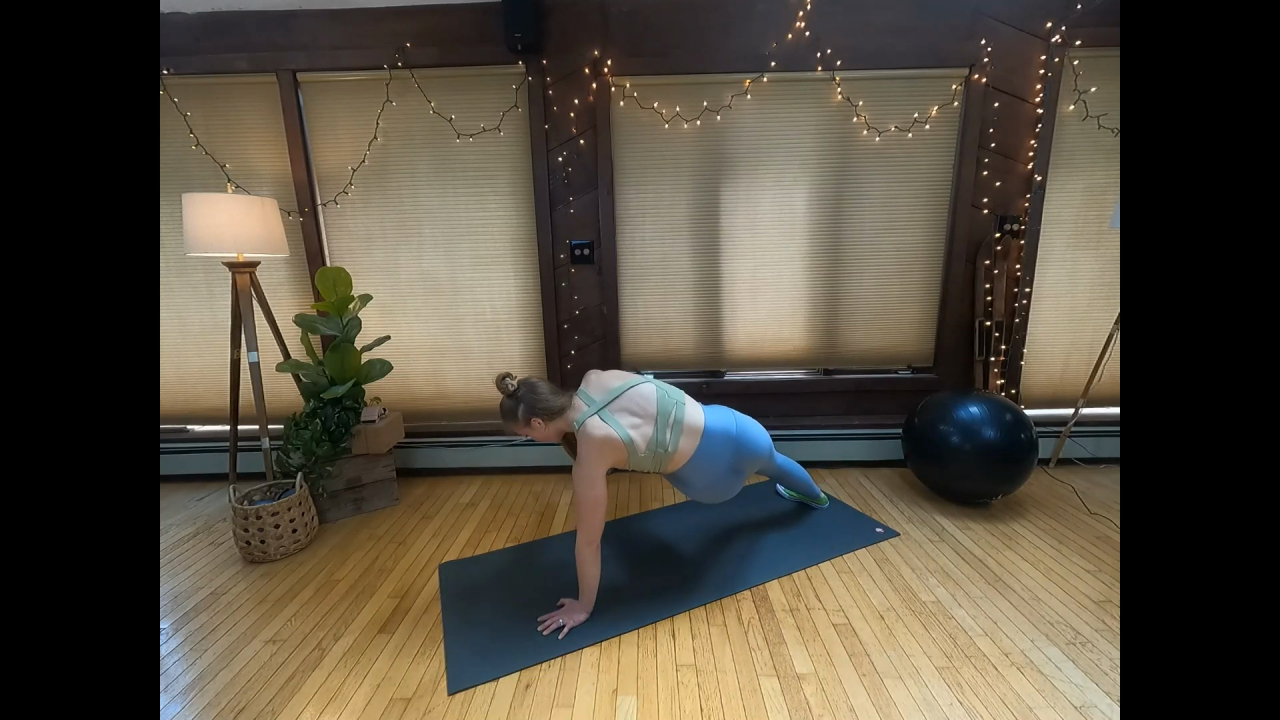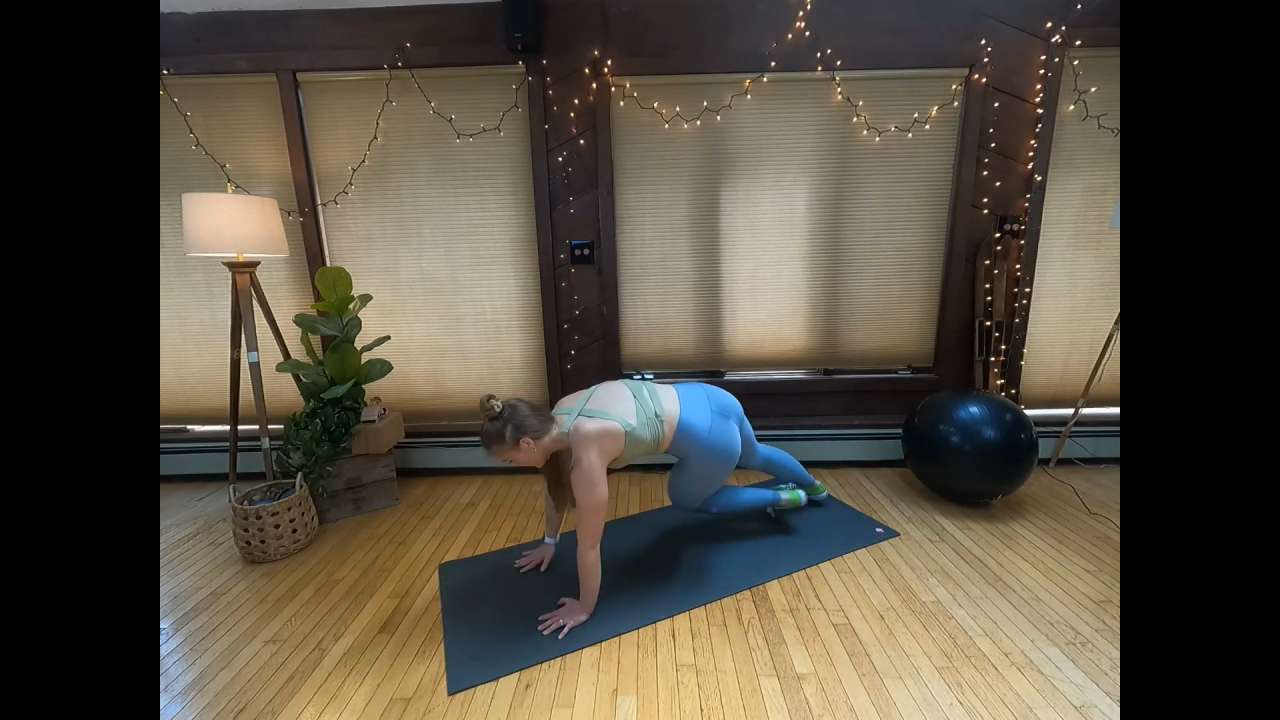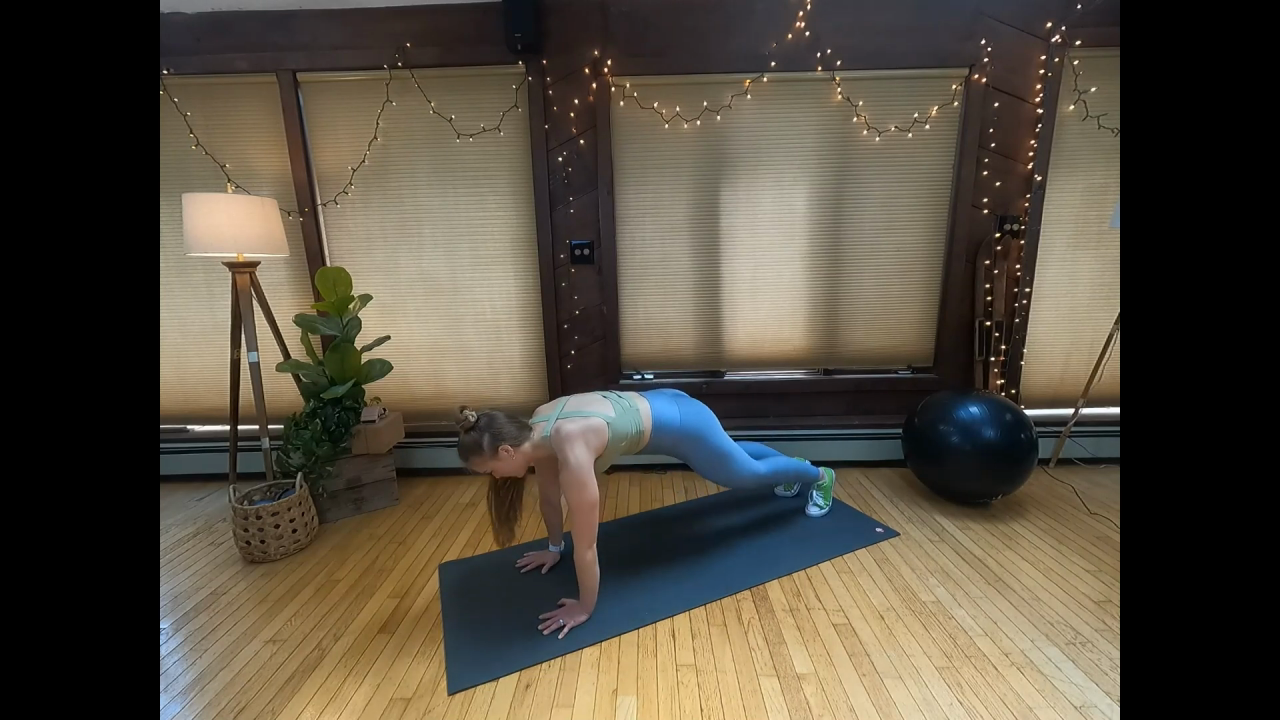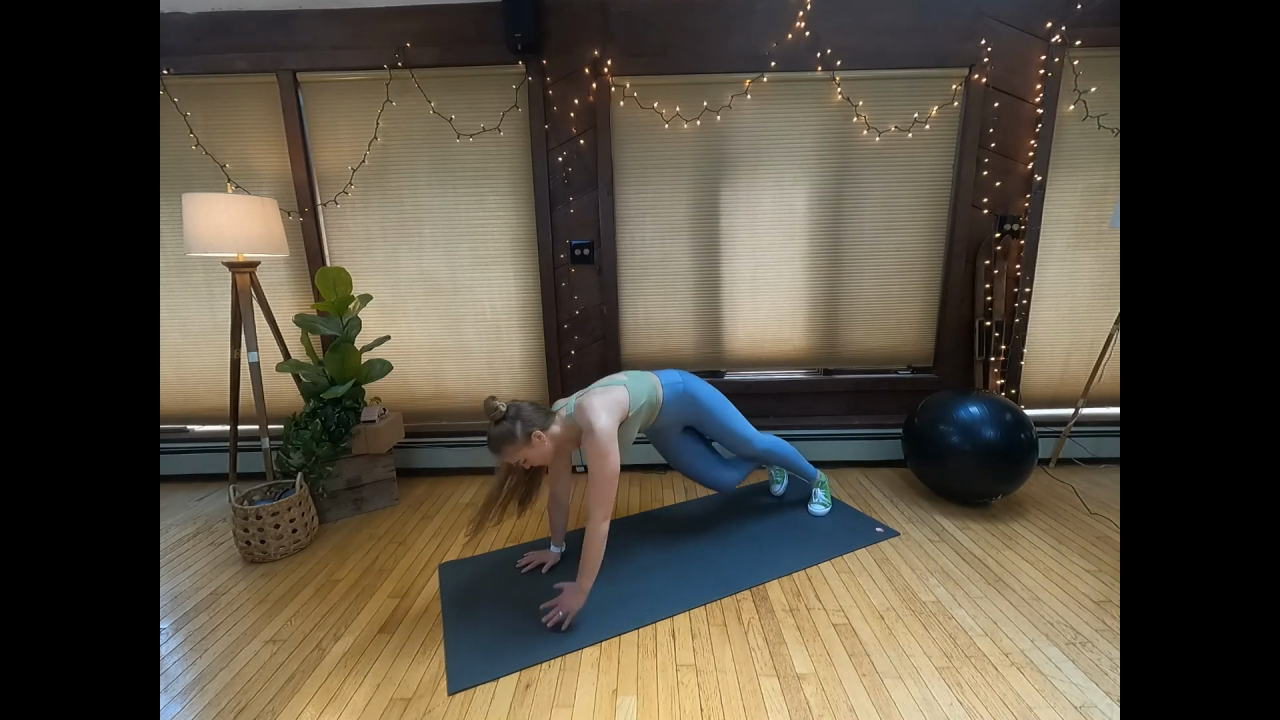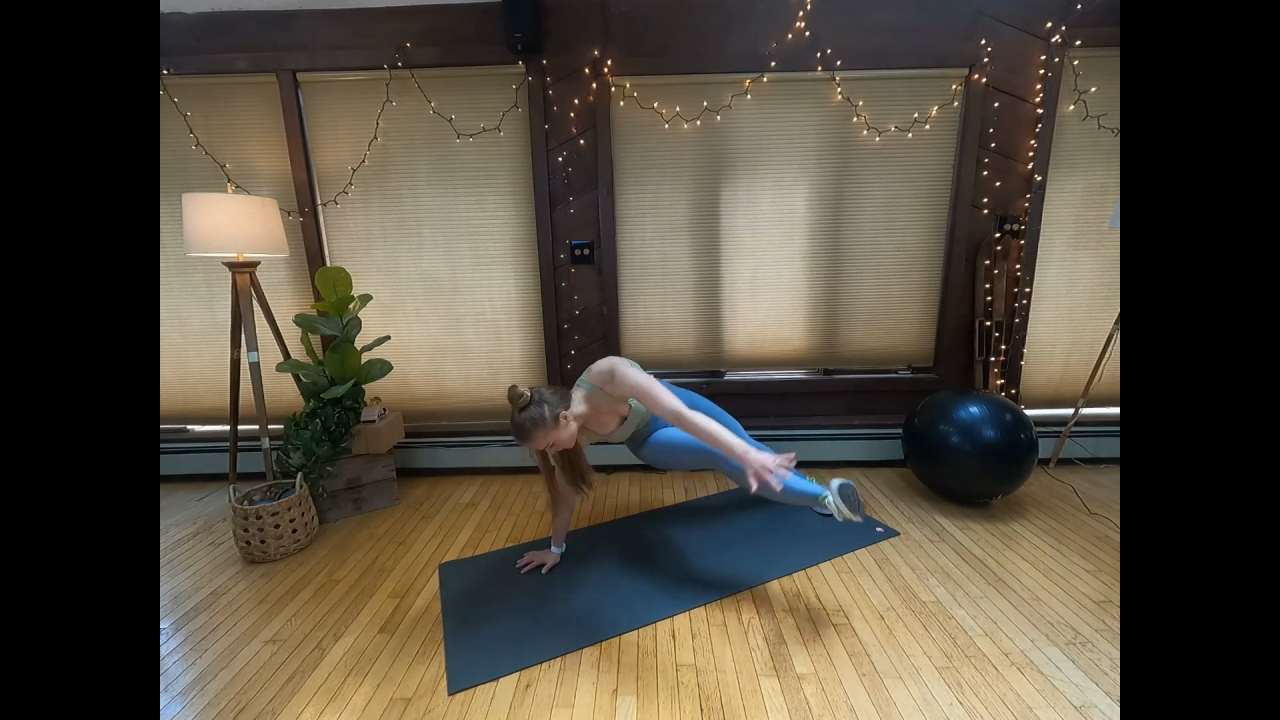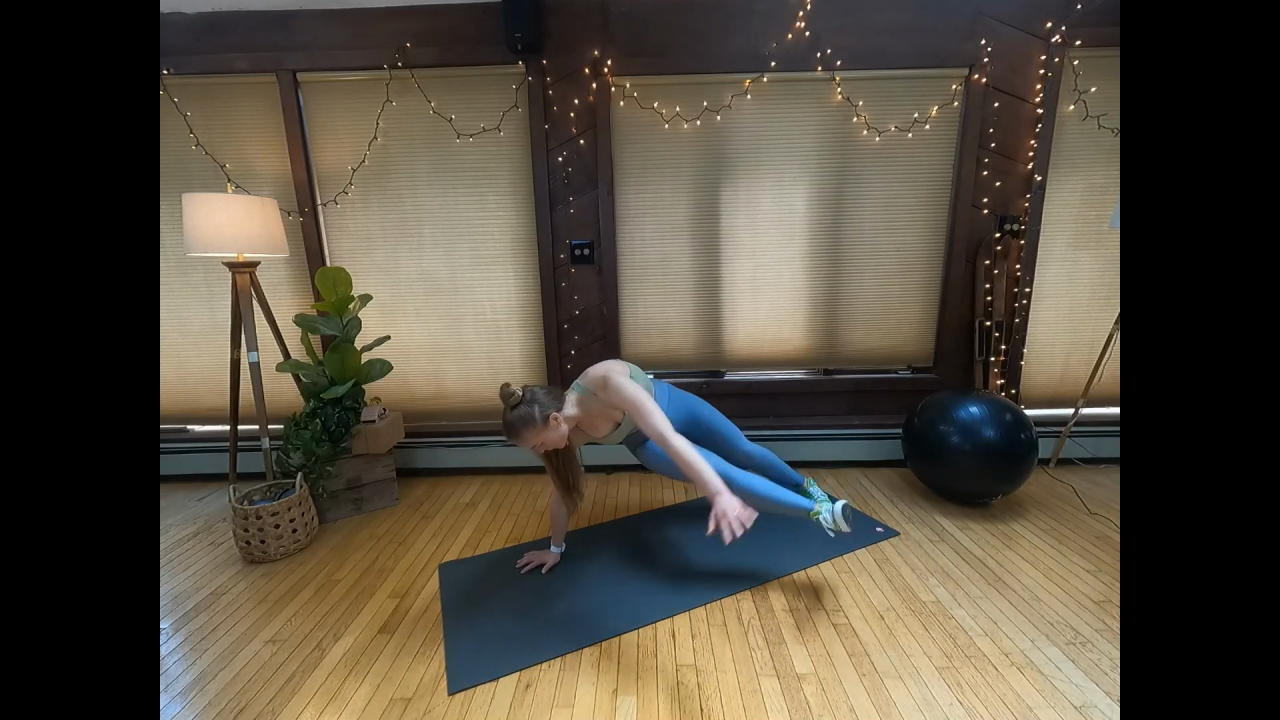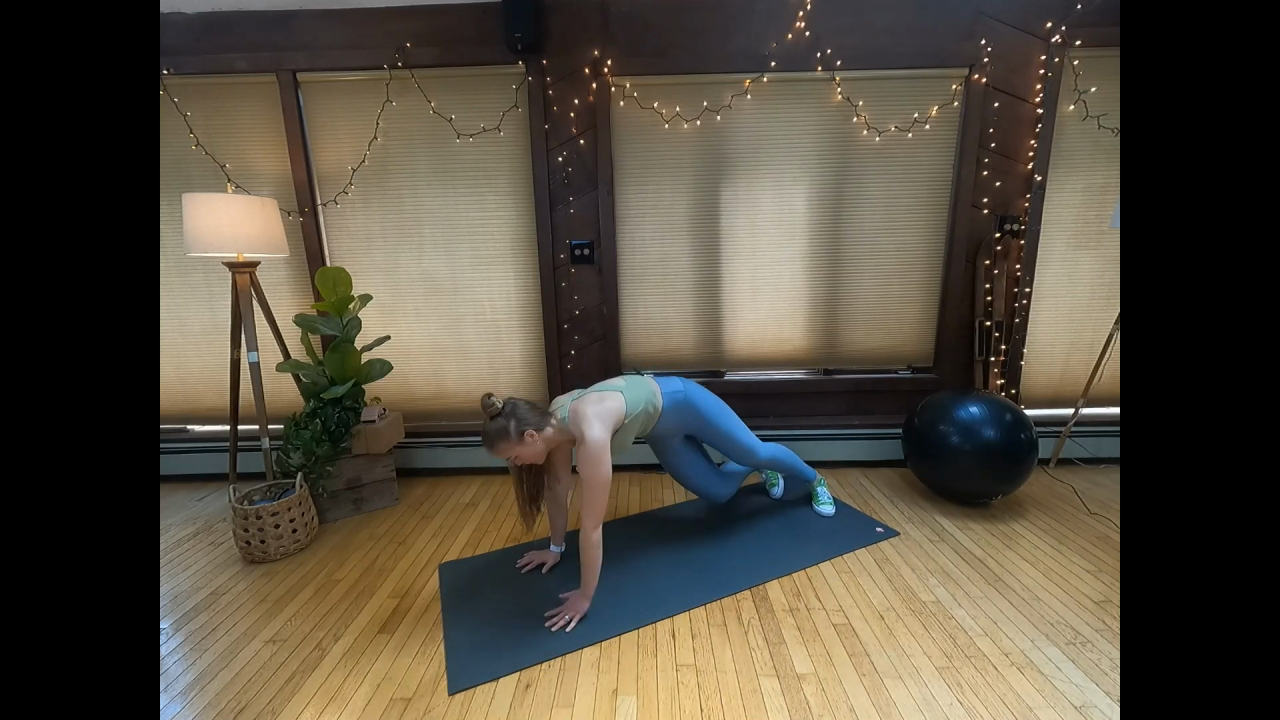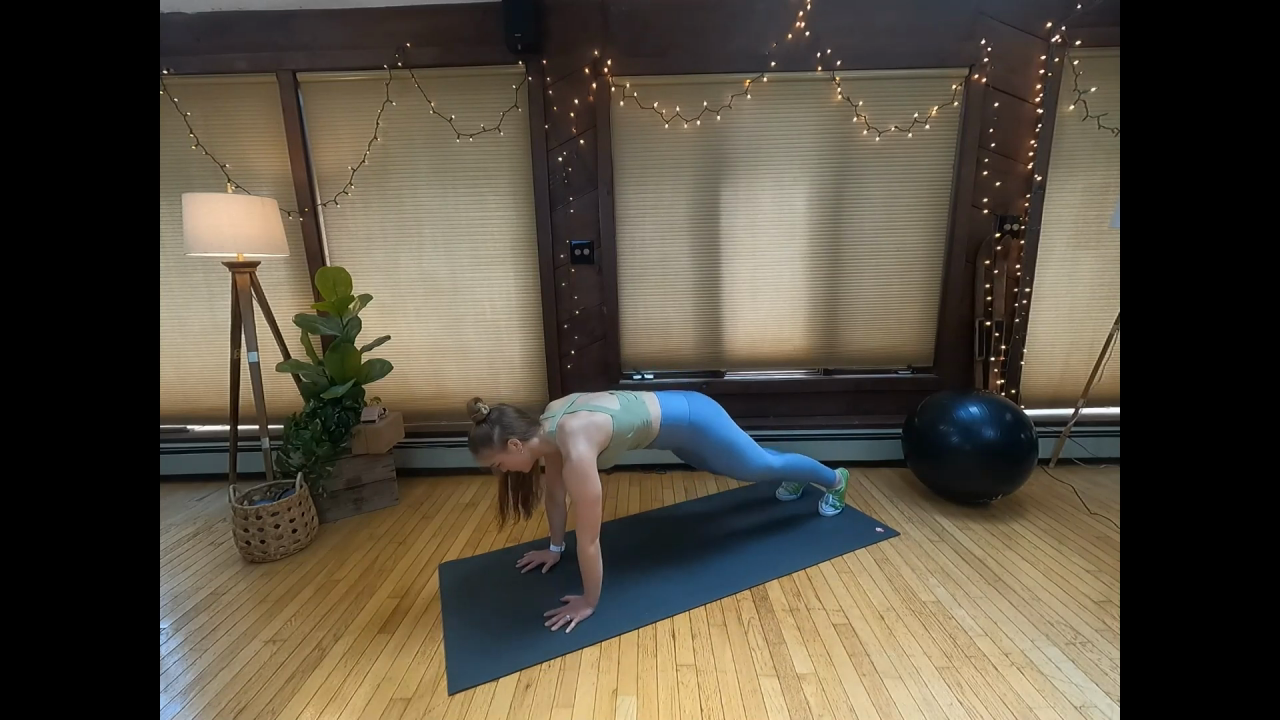
dt=0.3s
person 1, frame 1
left shoulder: (592, 450)
right shoulder: (596, 379)
left elbow: (588, 542)
left wrist: (584, 607)
left hip: (715, 476)
right hip: (742, 430)
right knee: (767, 460)
right ankle: (816, 496)
person 1, frame 2
left shoulder: (587, 453)
right shoulder: (559, 417)
left elbow: (589, 544)
right elbow: (560, 483)
left wrist: (585, 607)
right wrist: (549, 541)
left hip: (710, 437)
right hip: (710, 398)
left knee: (685, 499)
right knee: (748, 454)
left ankle: (780, 497)
right ankle: (808, 488)
person 1, frame 3
left shoulder: (571, 453)
right shoulder: (538, 426)
left elbow: (585, 544)
right elbow: (548, 495)
left wrist: (585, 608)
right wrist: (553, 547)
left hip: (679, 422)
right hip: (659, 405)
left knee: (745, 474)
right knee: (728, 453)
left ankle: (819, 476)
right ankle: (793, 464)
person 1, frame 4
left shoulder: (595, 426)
right shoulder: (554, 427)
left elbow: (599, 519)
right elbow: (560, 492)
left wrist: (580, 590)
right wrist: (554, 546)
left hip: (682, 393)
left knee: (753, 442)
right knee: (722, 478)
left ankle: (816, 479)
right ankle: (762, 466)
person 1, frame 5
left shoulder: (610, 376)
right shoulder: (569, 426)
left elbow: (683, 417)
right elbow: (566, 490)
left wrist: (748, 455)
right wrist: (555, 548)
left hip: (673, 411)
right hip: (648, 442)
left knee: (749, 448)
left ankle: (824, 496)
right ankle: (818, 495)
person 1, frame 6
left shoulder: (607, 382)
right shoulder: (569, 414)
left elbow: (668, 439)
right elbow: (564, 487)
left wrist: (720, 494)
right wrist: (556, 546)
left hip: (670, 407)
left knee: (744, 450)
right knee: (724, 474)
left ankle: (817, 510)
right ankle: (812, 509)
person 1, frame 7
left shoulder: (588, 431)
right shoulder: (552, 422)
left elbow: (592, 524)
right elbow: (558, 487)
left wrist: (585, 597)
right wrist: (555, 546)
left hip: (681, 401)
left knee: (755, 453)
right knee: (719, 491)
left ankle: (815, 481)
right ankle: (763, 474)
person 1, frame 8
left shoulder: (574, 447)
right shoulder: (548, 422)
left elbow: (589, 538)
right elbow: (553, 488)
left wrist: (590, 602)
right wrist: (554, 547)
left hip: (689, 417)
right hip: (671, 408)
left knee: (756, 465)
right knee: (730, 461)
left ankle: (835, 479)
right ankle: (793, 477)
